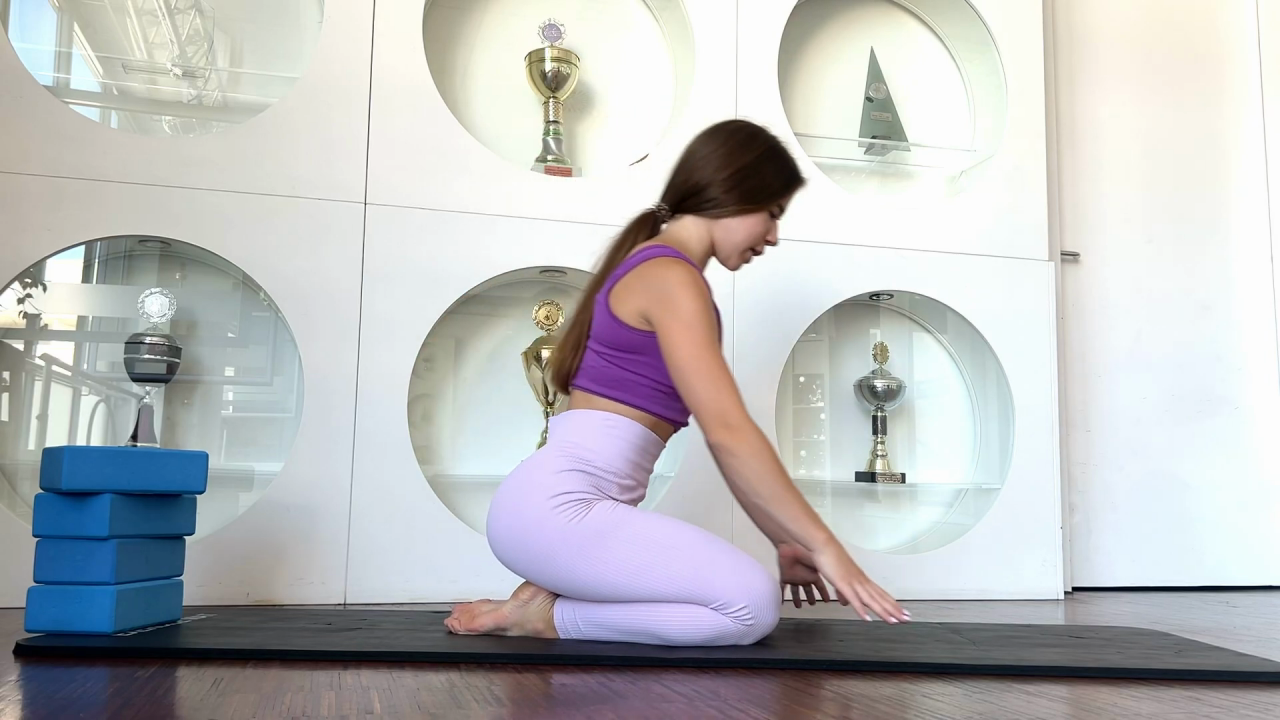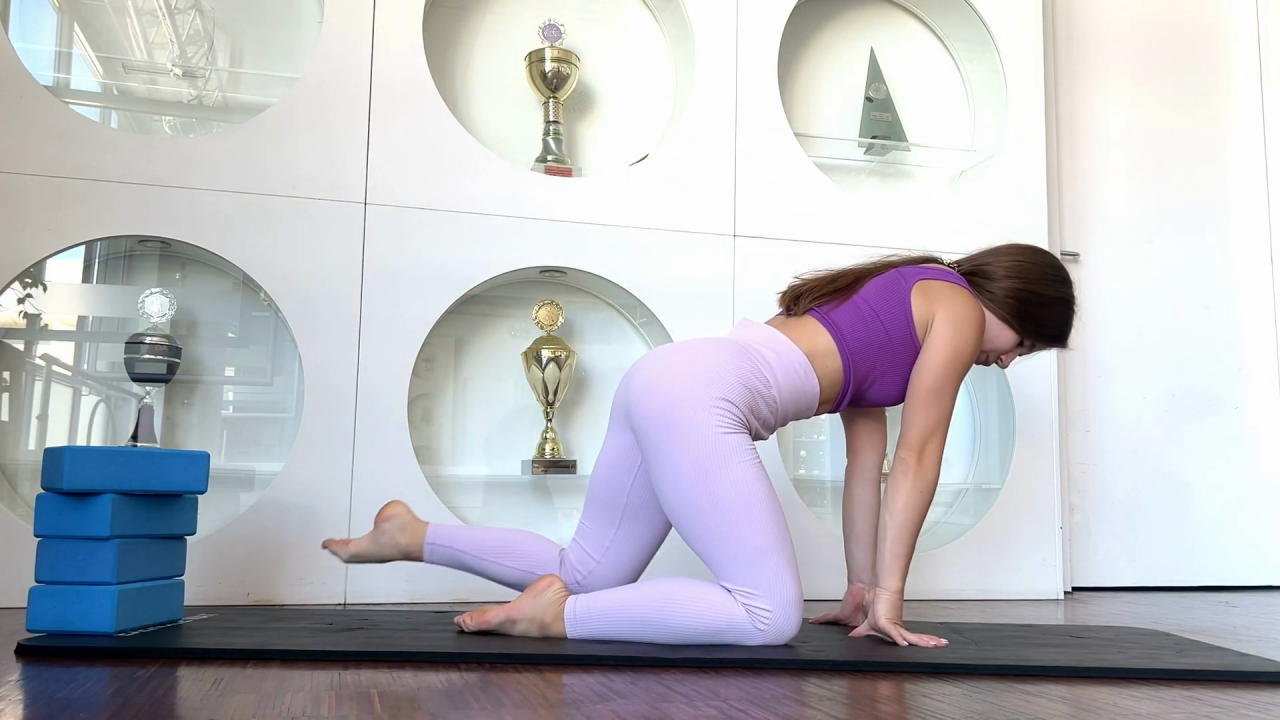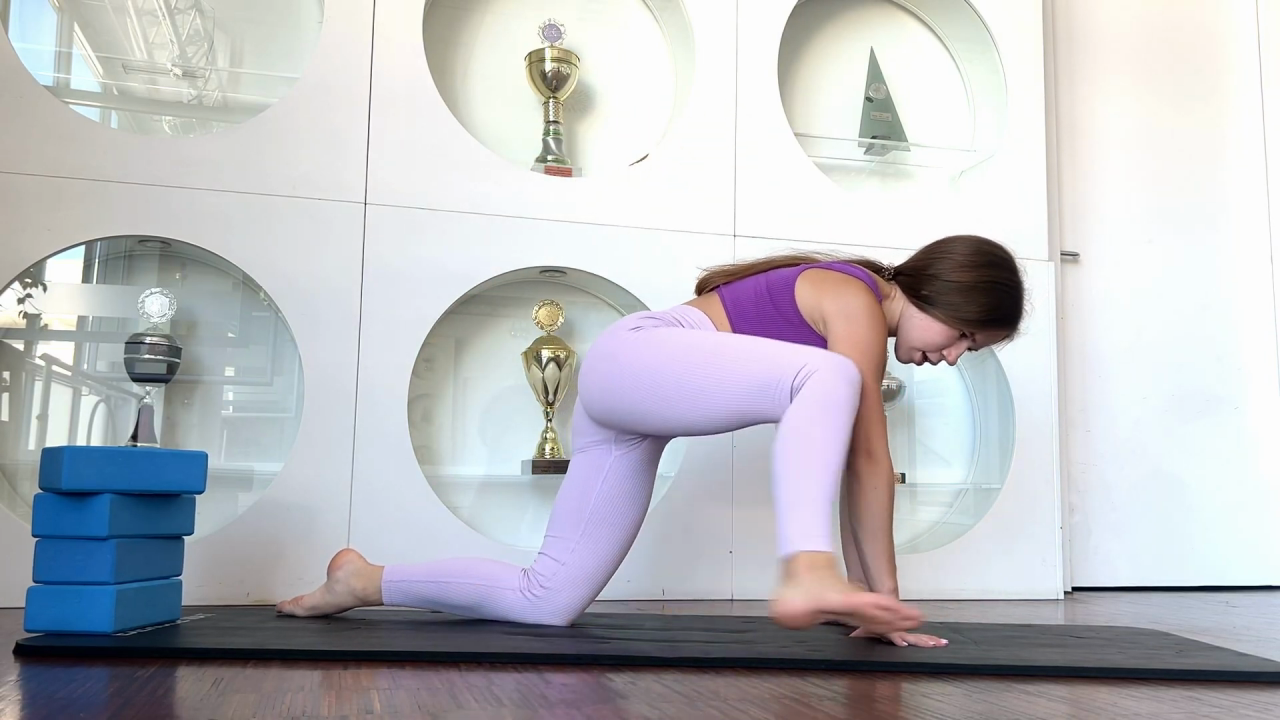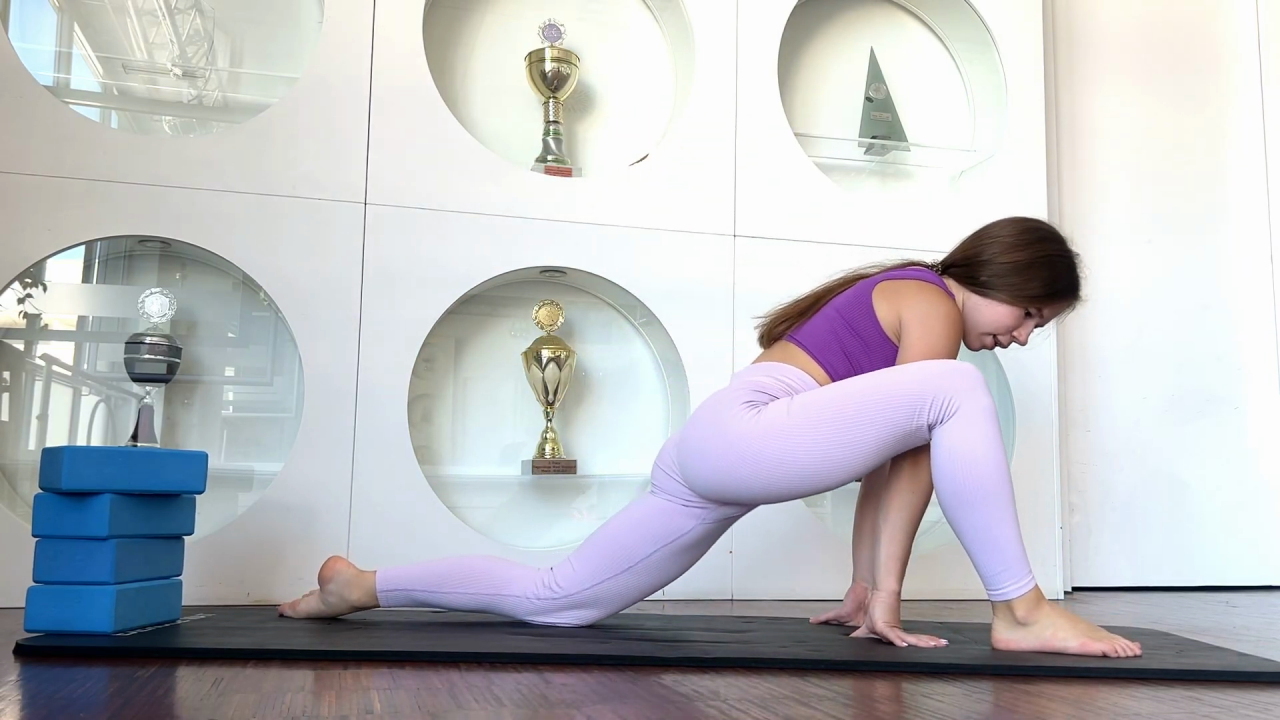
dt=1s
person 1, frame 1
left shoulder: (669, 276)
right shoulder: (671, 280)
left elbow: (726, 434)
right elbow: (729, 433)
left wrist: (785, 541)
right wrist: (825, 548)
left hip: (572, 507)
right hip: (555, 509)
left knee: (741, 586)
right knee: (751, 605)
left ankle: (557, 592)
right ankle: (547, 616)
person 1, frame 2
left shoulder: (892, 311)
right shoulder: (958, 308)
left elbow: (863, 462)
right elbow: (916, 460)
left wrist: (861, 588)
right wrist: (887, 595)
left hip: (661, 378)
right hip: (697, 401)
left knee: (590, 574)
right knee: (770, 617)
left ankle: (410, 535)
right ankle: (555, 615)
person 1, frame 3
left shoulder: (857, 314)
right shoulder: (856, 301)
left elbow: (851, 463)
right elbow: (869, 456)
left wrist: (869, 592)
right wrist: (885, 589)
left hip: (628, 407)
right hip: (630, 357)
left knee: (547, 602)
right knee: (825, 380)
left ankle: (362, 582)
right ankle: (802, 569)
person 1, frame 4
left shoulder: (899, 298)
right shoulder: (934, 303)
left elbow: (886, 449)
right elbow: (912, 462)
left wrist: (867, 590)
right wrist: (884, 596)
left hip: (709, 449)
right hip: (736, 438)
left knee: (555, 600)
right knee: (958, 395)
left ankle: (358, 586)
right ankle: (1021, 613)
